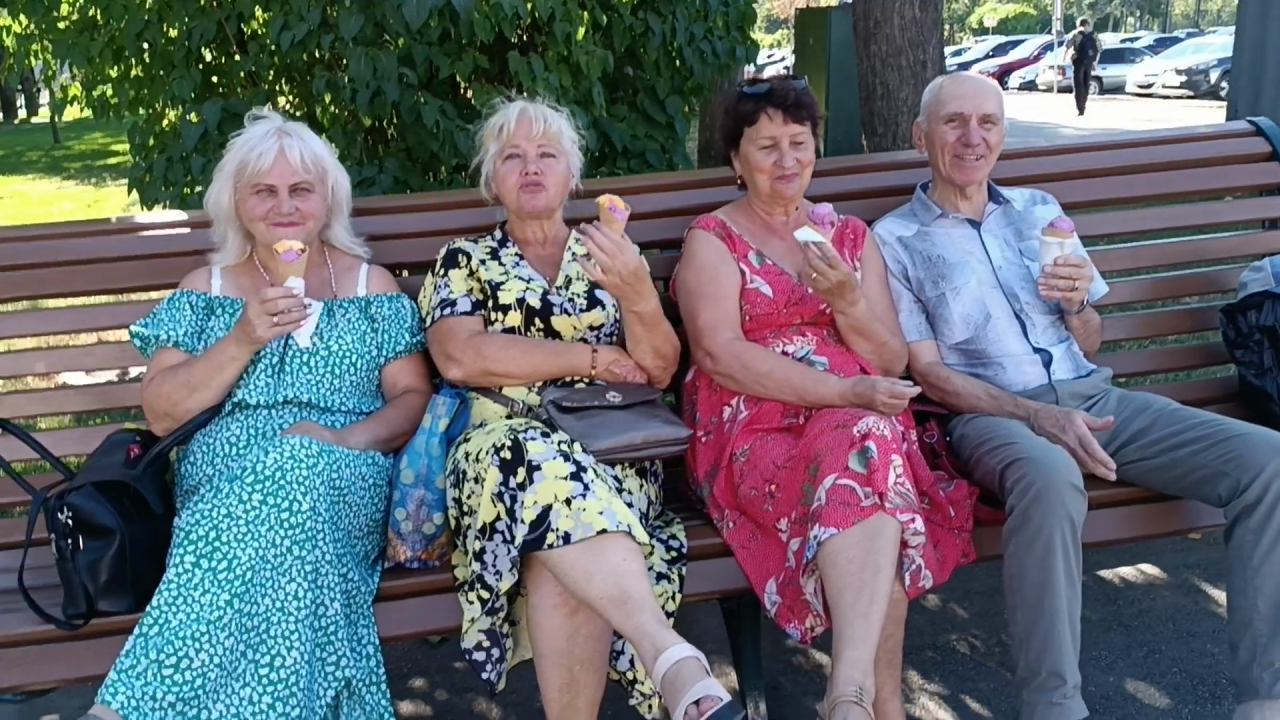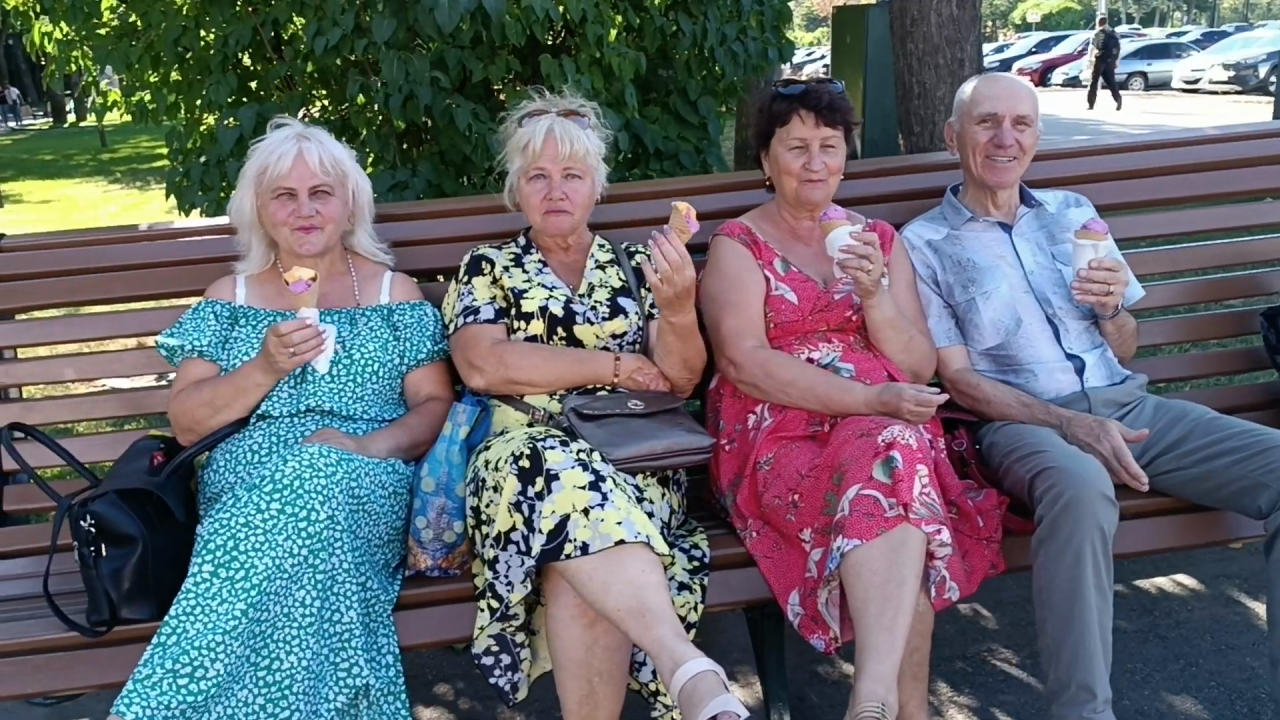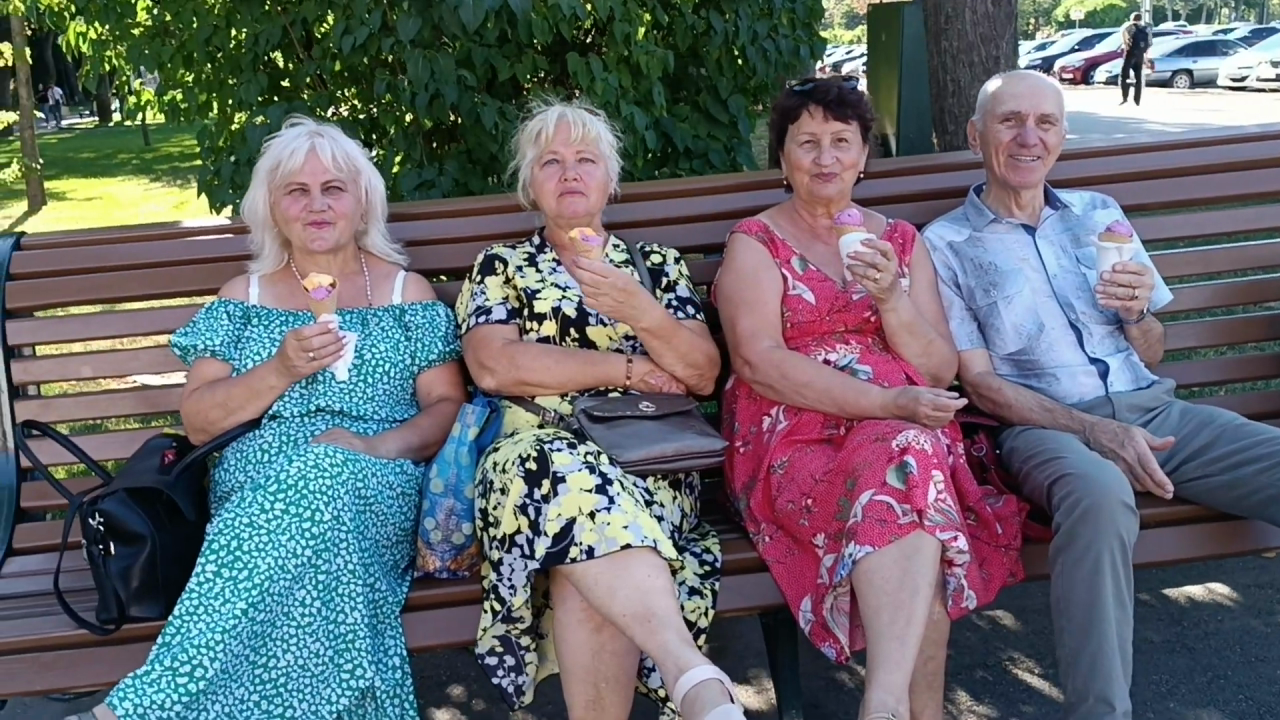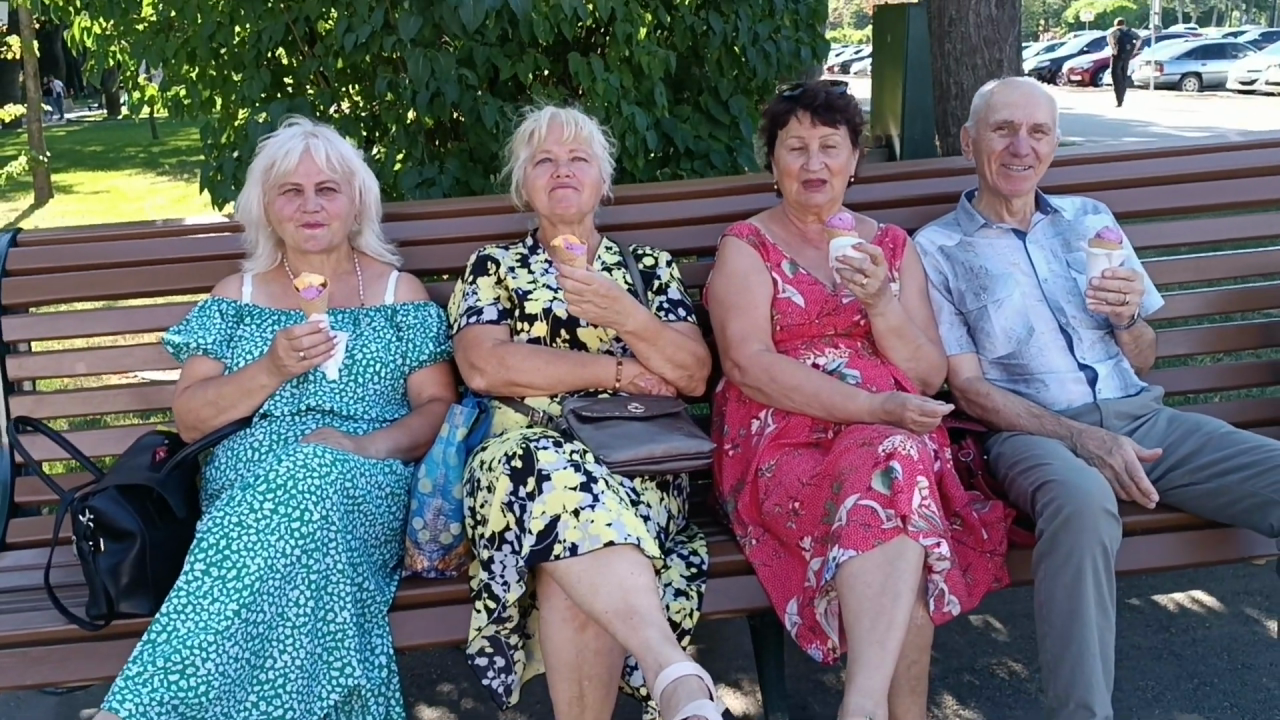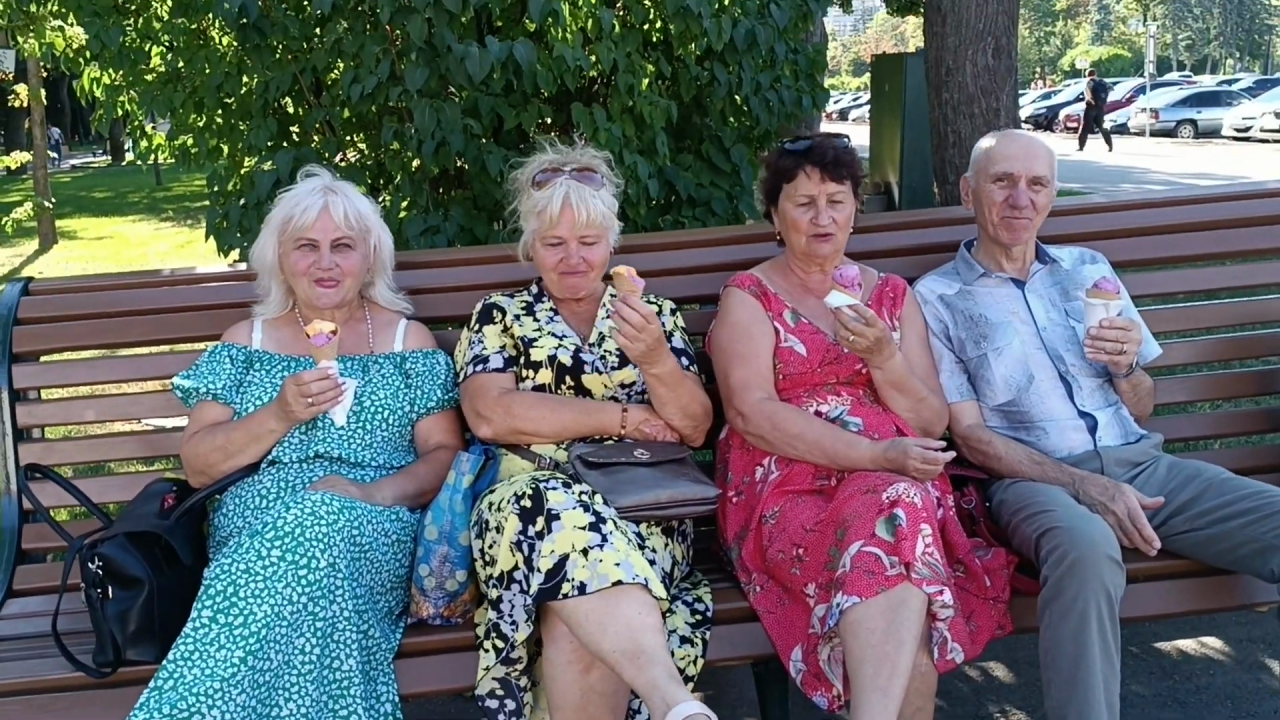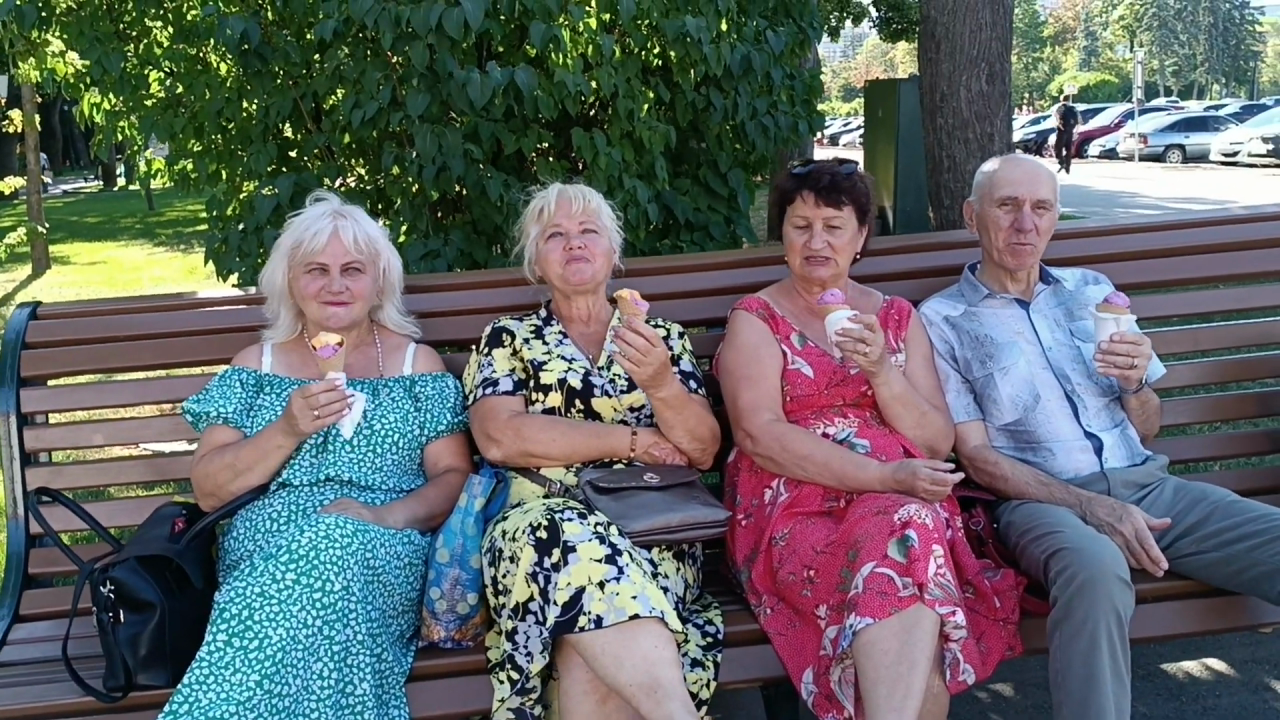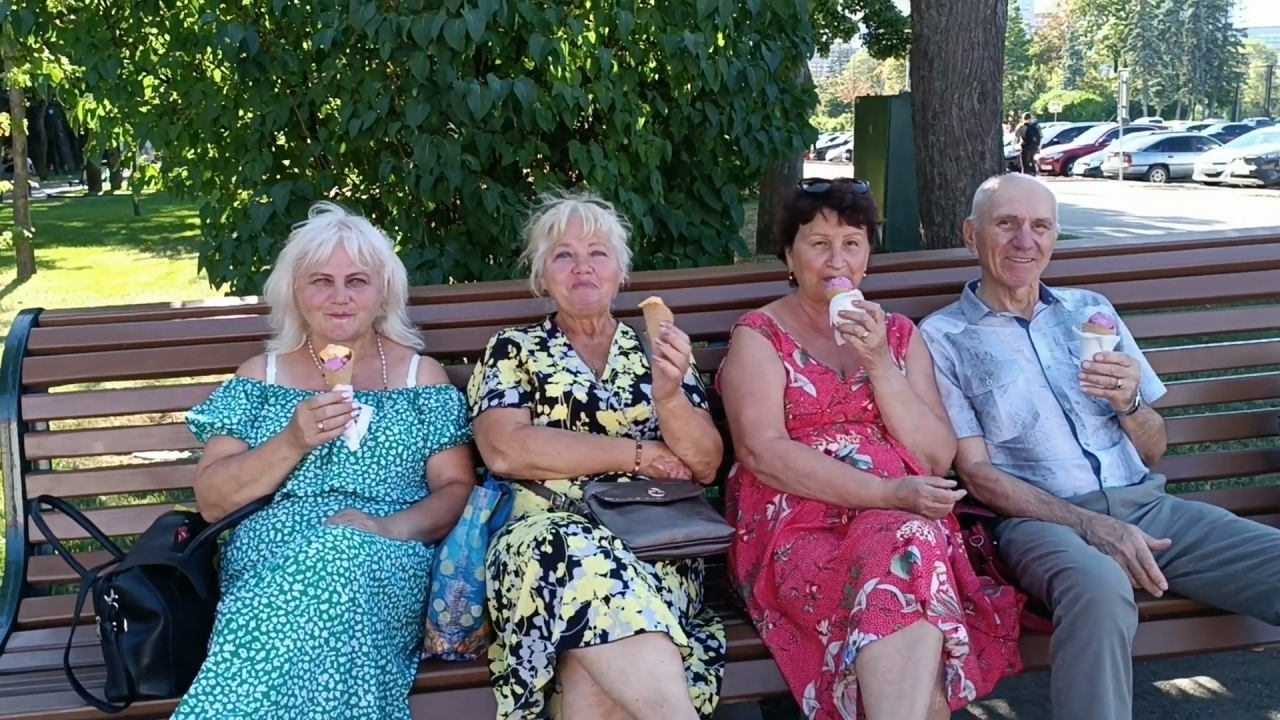
dt=0.7s
person 1, frame 1
left shoulder: (1039, 209)
right shoulder: (895, 239)
right elbow: (930, 373)
left wrist: (1078, 304)
right wrist: (1039, 416)
left hip: (1090, 397)
right hip: (990, 414)
right knee: (1050, 478)
person 1, frame 2
left shoulder: (1073, 211)
right shoulder: (924, 244)
right elbow: (958, 378)
left wrist: (1111, 310)
right wrist: (1069, 423)
left hip: (1128, 403)
right hip: (1022, 420)
right knee: (1080, 486)
person 1, frame 3
left shoulder: (1099, 213)
right shoulder: (946, 244)
right elbow: (979, 383)
left wrist: (1136, 314)
right wrist: (1094, 430)
left hip: (1153, 409)
right hip: (1044, 425)
right knee: (1100, 494)
person 1, frame 4
left shoulder: (1091, 218)
right shoulder: (937, 250)
right elbow: (969, 388)
left wrist: (1127, 319)
right wrist: (1083, 438)
left hip: (1140, 416)
right hip: (1034, 431)
right knee: (1083, 500)
person 1, frame 5
left shoulder: (1089, 268)
right shoulder: (937, 298)
right elbow: (971, 436)
left wrist: (1126, 367)
right wrist: (1085, 485)
left hip: (1141, 463)
right hip: (1035, 478)
right knee: (1087, 547)
person 1, frame 6
left shoulder: (1092, 289)
right shoulder: (943, 320)
left elbow: (1146, 430)
right elbow: (977, 455)
left wrist: (1136, 384)
right wrist: (1090, 505)
left hip: (1148, 484)
right hip: (1042, 499)
right knee: (1096, 568)
person 1, frame 7
left shoulder: (1091, 310)
right shoulder: (944, 337)
left elbow: (1153, 450)
right elbow: (977, 473)
left wrist: (1128, 403)
right wrist: (1090, 525)
left hip: (1146, 503)
right hip: (1041, 518)
right knee: (1099, 588)
person 2, frame 1
left shoulder: (852, 233)
right shoulder: (712, 238)
left elbow: (890, 362)
right elbow: (720, 356)
left wrist: (845, 298)
right wrist: (844, 391)
left hip: (858, 415)
right hip: (753, 425)
left knee: (865, 450)
right knee: (866, 455)
person 2, frame 2
left shoulder: (880, 238)
right shoulder: (737, 245)
left elbow: (918, 366)
right elbow: (745, 364)
left wrist: (874, 295)
right wrist: (870, 400)
left hip: (884, 423)
right hip: (778, 433)
left knee: (891, 455)
right knee: (890, 472)
person 2, frame 3
left shoulder: (901, 239)
right shoulder: (754, 243)
left elbow: (940, 371)
right elbow: (760, 364)
left wrist: (890, 299)
right wrist: (887, 404)
left hip: (903, 428)
right hip: (794, 437)
left knee: (905, 459)
right knee: (907, 473)
person 2, frame 4
left shoulder: (892, 244)
right shoulder: (746, 247)
left elbow: (929, 375)
right elbow: (749, 367)
left wrist: (880, 303)
right wrist: (876, 407)
left hip: (892, 433)
right hip: (782, 441)
left knee: (890, 464)
right knee: (892, 476)
person 2, frame 5
left shoulder: (892, 293)
right shoulder: (748, 296)
left elbow: (931, 422)
right elbow: (752, 414)
left wrist: (881, 356)
right wrist: (878, 456)
left hip: (892, 479)
right hip: (787, 486)
left knee: (893, 511)
right knee: (895, 521)
person 2, frame 6
left shoulder: (897, 315)
right shoulder: (756, 319)
left elbow: (937, 444)
right elbow: (761, 436)
left wrist: (881, 371)
right wrist: (885, 475)
left hip: (900, 499)
right hip: (795, 508)
left knee: (907, 531)
right knee: (903, 554)
person 2, frame 7
left shoulder: (899, 333)
right shoulder: (759, 335)
left elbow: (937, 457)
right elbow: (763, 454)
left wrist: (881, 365)
right wrist: (888, 494)
left hip: (902, 517)
right hip: (797, 524)
left knee: (905, 549)
right knee: (907, 562)
person 3, frame 1
left shoulder: (616, 254)
right shoulder: (464, 260)
left elbow: (659, 368)
right elbow: (459, 358)
left wrist: (636, 294)
right wrist: (591, 356)
right hip: (508, 446)
left knee: (563, 563)
right knee: (542, 468)
right ankle: (674, 663)
person 3, frame 2
left shoulder: (635, 263)
right shoulder: (486, 267)
left elbow: (682, 378)
right elbow: (482, 367)
left wrist: (678, 308)
right wrist: (615, 366)
right hip: (527, 455)
left knee: (584, 572)
right knee: (562, 479)
person 3, frame 3
left shoulder: (656, 263)
right shoulder: (500, 266)
left elbow: (703, 375)
right elbow: (495, 367)
left wrist: (640, 312)
right wrist: (629, 368)
right hip: (540, 455)
left knee: (589, 576)
right knee: (569, 480)
person 3, frame 4
left shoulder: (649, 265)
right shoulder: (494, 265)
left elbow: (695, 375)
right elbow: (485, 367)
left wrist: (625, 316)
right wrist: (618, 370)
right hip: (529, 456)
left knee: (577, 563)
right knee: (553, 476)
person 3, frame 5
left shoulder: (654, 314)
right shoulder: (498, 315)
left elbow: (695, 427)
right elbow: (490, 416)
left wrist: (655, 360)
right wrist: (624, 417)
right hip: (533, 501)
right knee: (559, 516)
person 3, frame 6
left shoulder: (662, 335)
right shoulder: (508, 337)
left elbow: (703, 450)
right elbow: (500, 438)
left wrist: (659, 383)
right wrist: (634, 440)
right hip: (545, 524)
left knee: (595, 642)
right knee: (572, 548)
person 3, frame 7
left shoulder: (658, 348)
right shoulder: (513, 350)
left elbow: (705, 466)
right elbow: (505, 451)
left wrist: (671, 396)
right wrist: (638, 454)
right hip: (548, 537)
right knee: (576, 559)
person 4, frame 1
left shoulder: (372, 284)
right shoulder: (204, 288)
left elbow: (414, 398)
right elbow: (161, 413)
left wrist: (349, 439)
right wrist: (244, 339)
left hip: (340, 477)
right hip: (226, 475)
left knee: (295, 475)
right knee: (288, 494)
person 4, frame 2
left shoulder: (395, 292)
right shoulder: (228, 297)
left elbow: (436, 406)
right elbow: (186, 423)
left wrist: (371, 446)
right wrist: (267, 366)
left hip: (362, 487)
right hip: (250, 484)
left knee: (311, 488)
right knee: (294, 510)
person 4, frame 3
left shoulder: (408, 291)
right shoulder: (242, 297)
left elbow: (448, 407)
right elbow: (197, 422)
left wrist: (379, 447)
right wrist: (281, 370)
left hip: (376, 487)
right hip: (260, 484)
left knee: (323, 479)
right knee: (311, 495)
person 4, frame 4
left shoulder: (400, 291)
right shoulder: (235, 295)
left elbow: (440, 406)
right elbow: (189, 418)
left wrist: (370, 447)
right wrist: (271, 369)
left hip: (364, 487)
right hip: (251, 483)
left knee: (314, 479)
right knee: (291, 501)
person 4, frame 5
left shoulder: (407, 340)
right shoulder: (246, 341)
left elbow: (446, 454)
right elbow: (197, 465)
left wrist: (376, 494)
right wrist: (281, 415)
left hip: (372, 530)
right hip: (256, 527)
left knee: (320, 527)
right knee: (311, 536)
person 4, frame 6
left shoulder: (417, 363)
right shoulder: (256, 365)
left elbow: (455, 478)
right elbow: (208, 491)
left wrist: (387, 516)
right wrist: (288, 430)
left hip: (381, 553)
right hip: (266, 549)
left knee: (337, 545)
right knee: (323, 556)
person 4, frame 7
left shoulder: (421, 374)
right shoulder: (259, 376)
left elbow: (457, 490)
right elbow: (211, 501)
left wrist: (390, 528)
right wrist: (292, 443)
left hip: (384, 563)
right hip: (270, 560)
left knee: (343, 560)
right knee: (331, 568)
